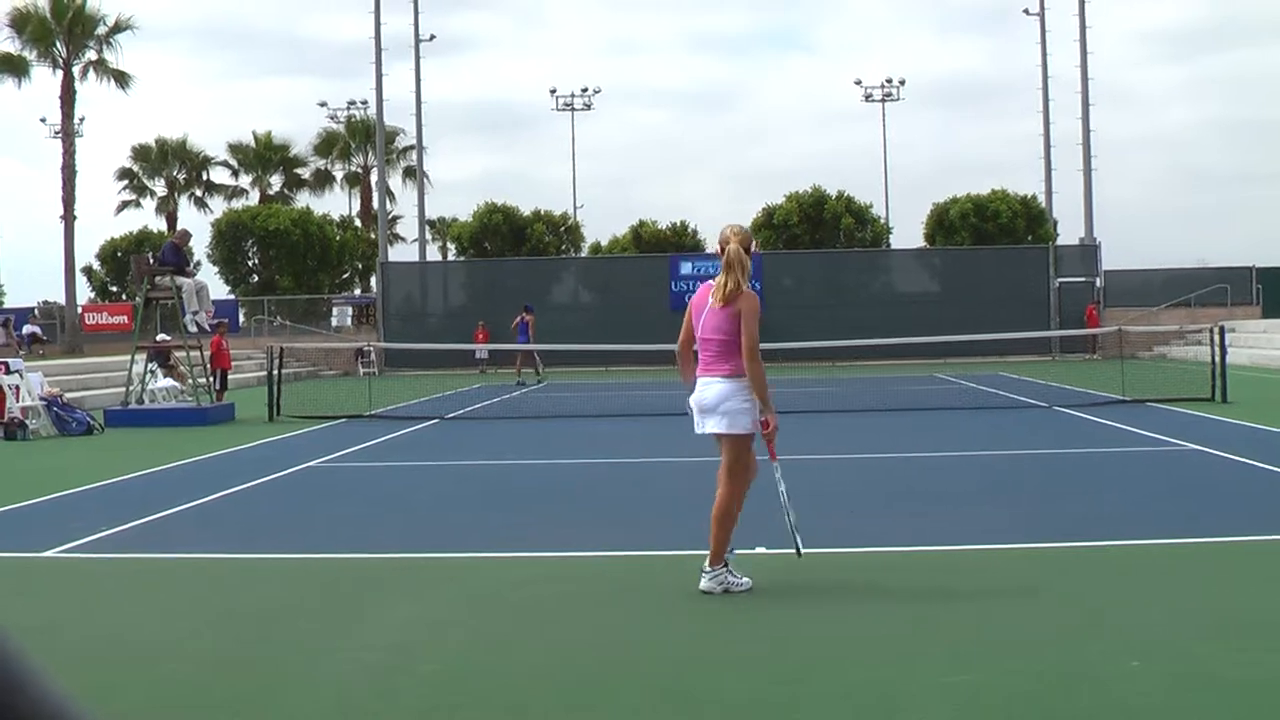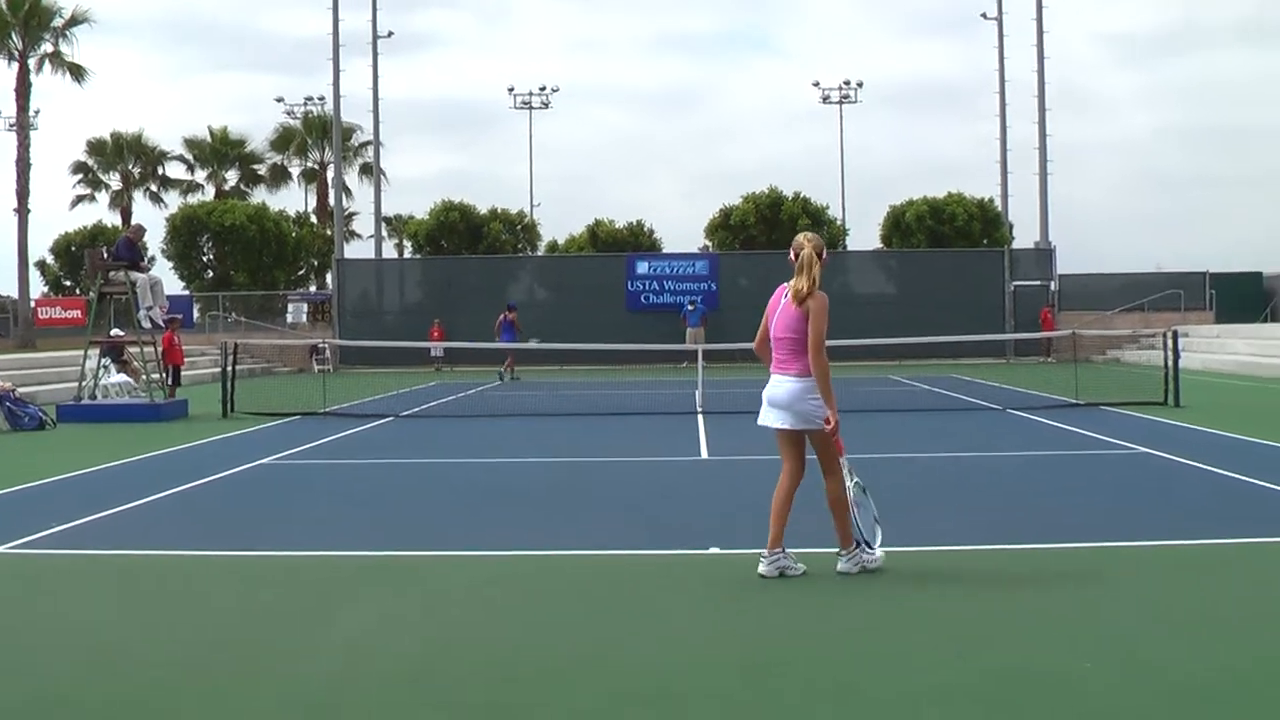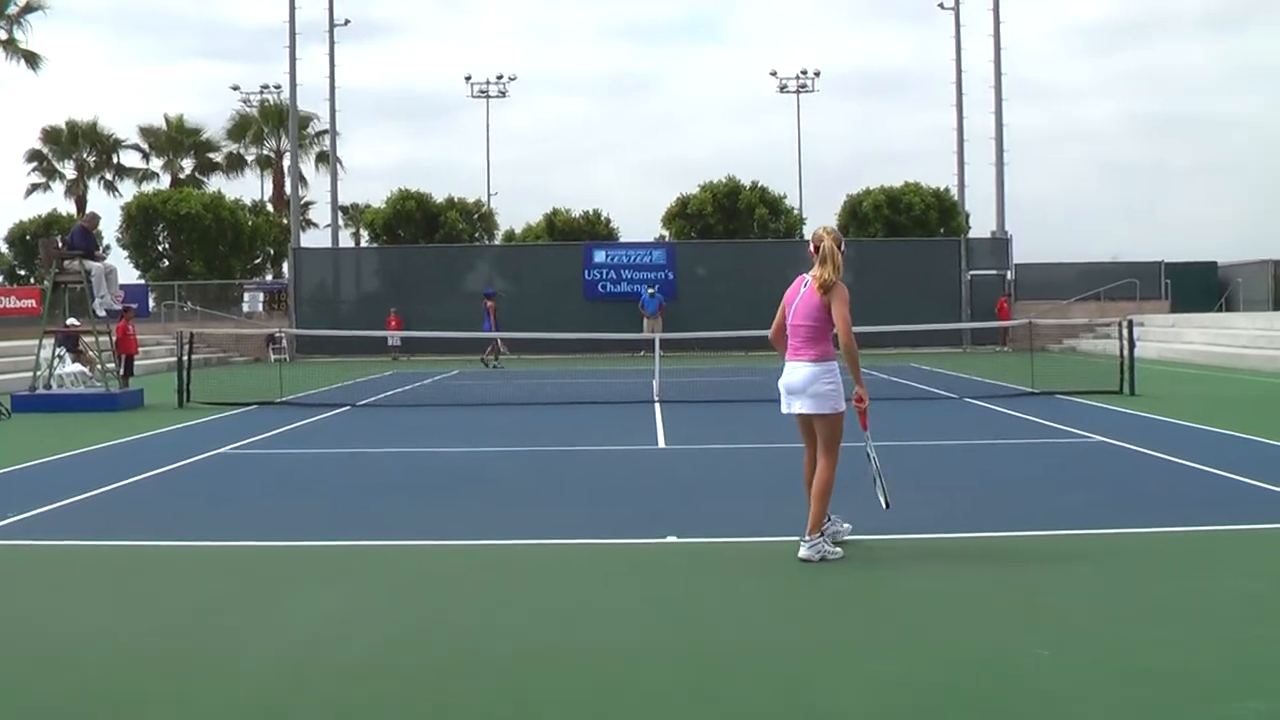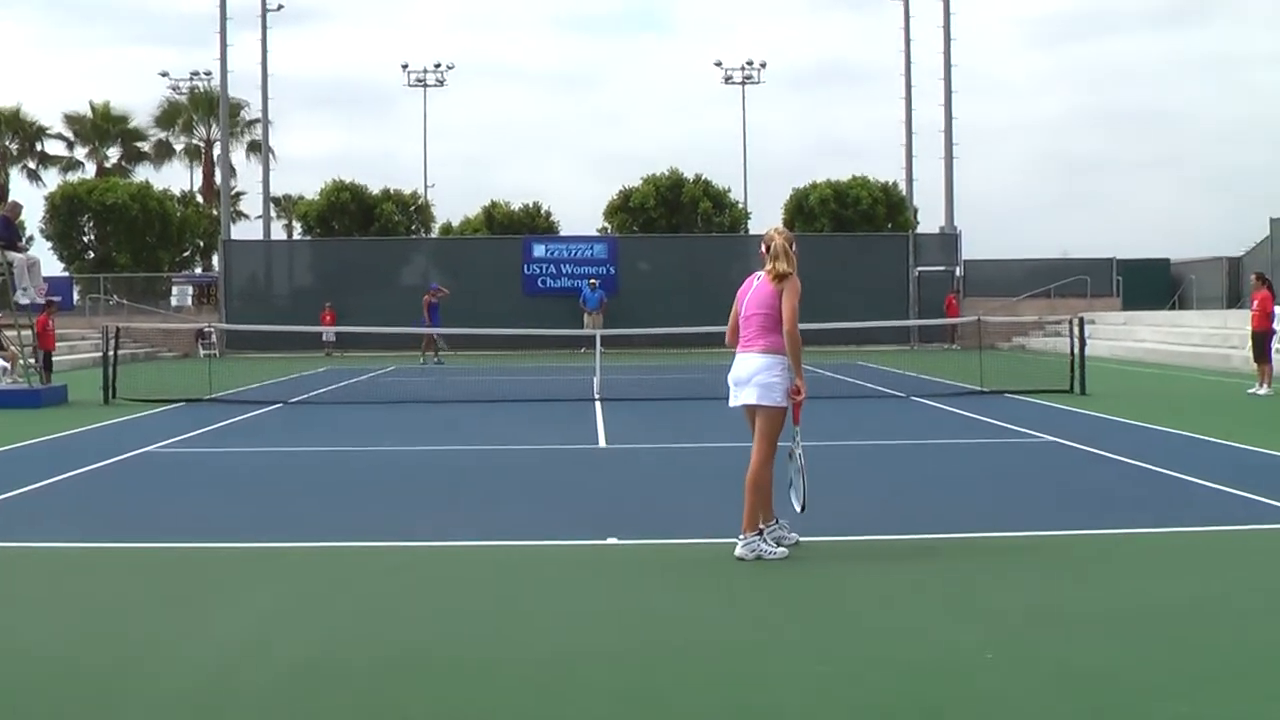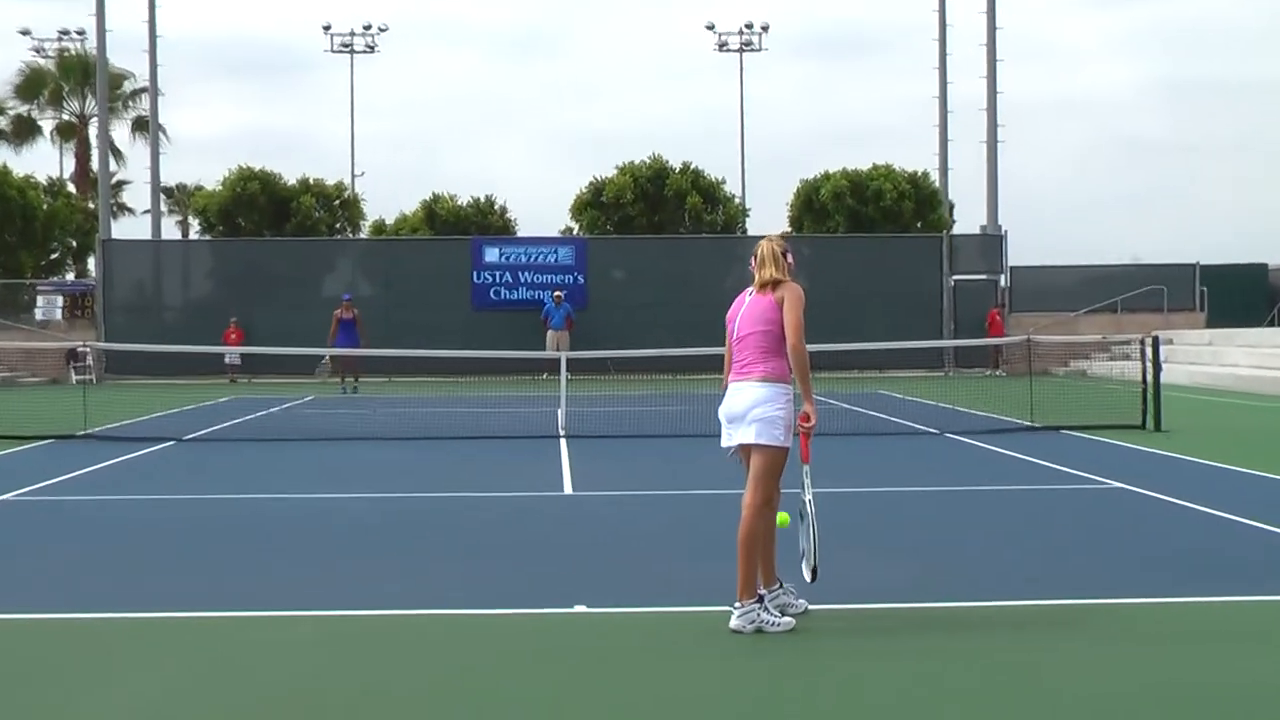
dt=0.7s
person 1, frame 1
left shoulder: (700, 294)
right shoulder: (746, 299)
left elbow: (683, 350)
right elbow: (750, 360)
left wrist: (695, 388)
right wrist: (768, 409)
left hip: (704, 393)
right hip: (733, 392)
left knee: (739, 475)
right knee: (733, 482)
left ankle: (719, 556)
right ankle: (715, 570)
person 1, frame 2
left shoulder: (778, 295)
right shoulder: (816, 299)
left elbow: (760, 346)
right elbow: (817, 358)
right wrist: (829, 406)
left hip: (777, 388)
right hip: (805, 390)
left knee: (791, 472)
right knee: (834, 470)
left ankle: (773, 553)
right ankle: (849, 552)
person 1, frame 3
left shoulder: (796, 285)
right shoulder: (834, 289)
left elbow: (775, 335)
right elbow: (846, 339)
right wrist: (859, 384)
left hip: (792, 374)
right hip: (820, 374)
left knee: (813, 453)
right knee: (827, 458)
left ankle: (822, 522)
right ankle: (812, 540)
person 1, frame 4
left shoulder: (749, 283)
right shoulder: (788, 281)
left elbow: (730, 338)
right elbow: (789, 329)
right wrist: (798, 375)
left hip: (742, 366)
right hip: (769, 367)
left knee: (765, 451)
right knee: (762, 454)
left ankle: (769, 524)
right ankle: (749, 537)
person 1, frame 5
left shoulder: (739, 302)
right shoulder: (789, 290)
right elbow: (794, 344)
right wrist: (808, 400)
left hip: (736, 397)
right hip: (768, 397)
left knee: (768, 498)
right knee: (757, 503)
left ankle: (770, 589)
right ankle: (746, 607)
